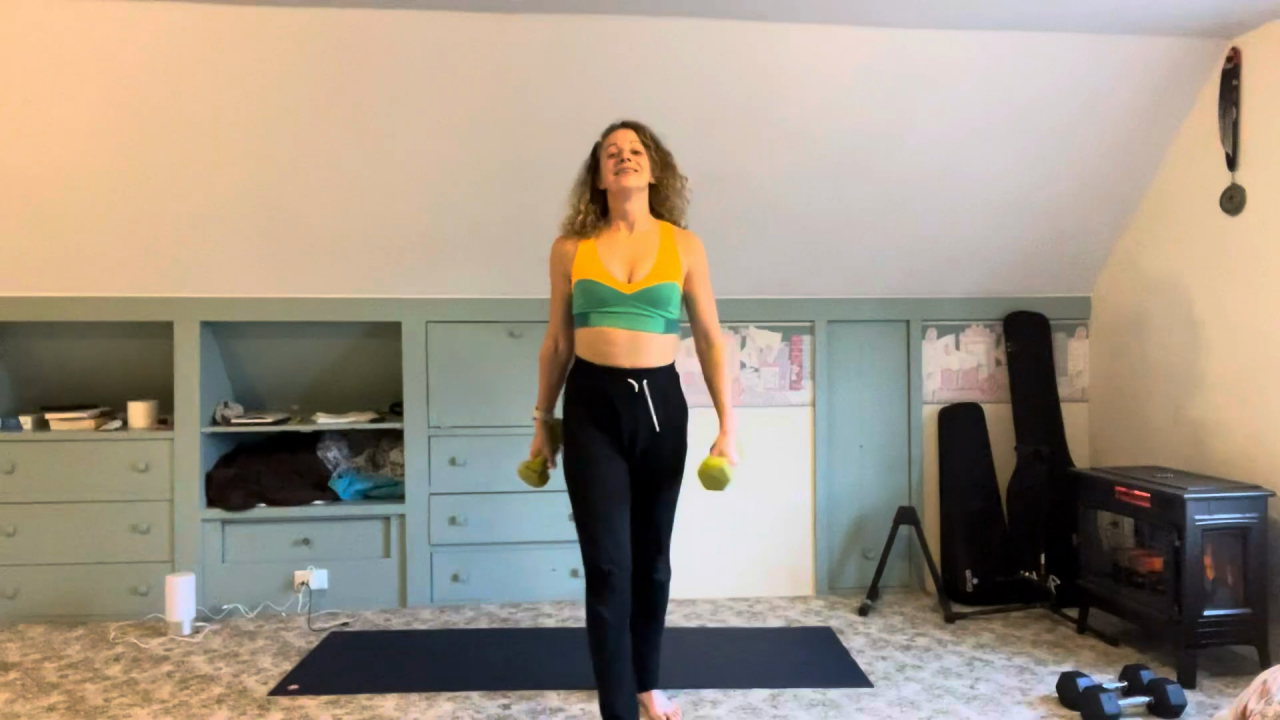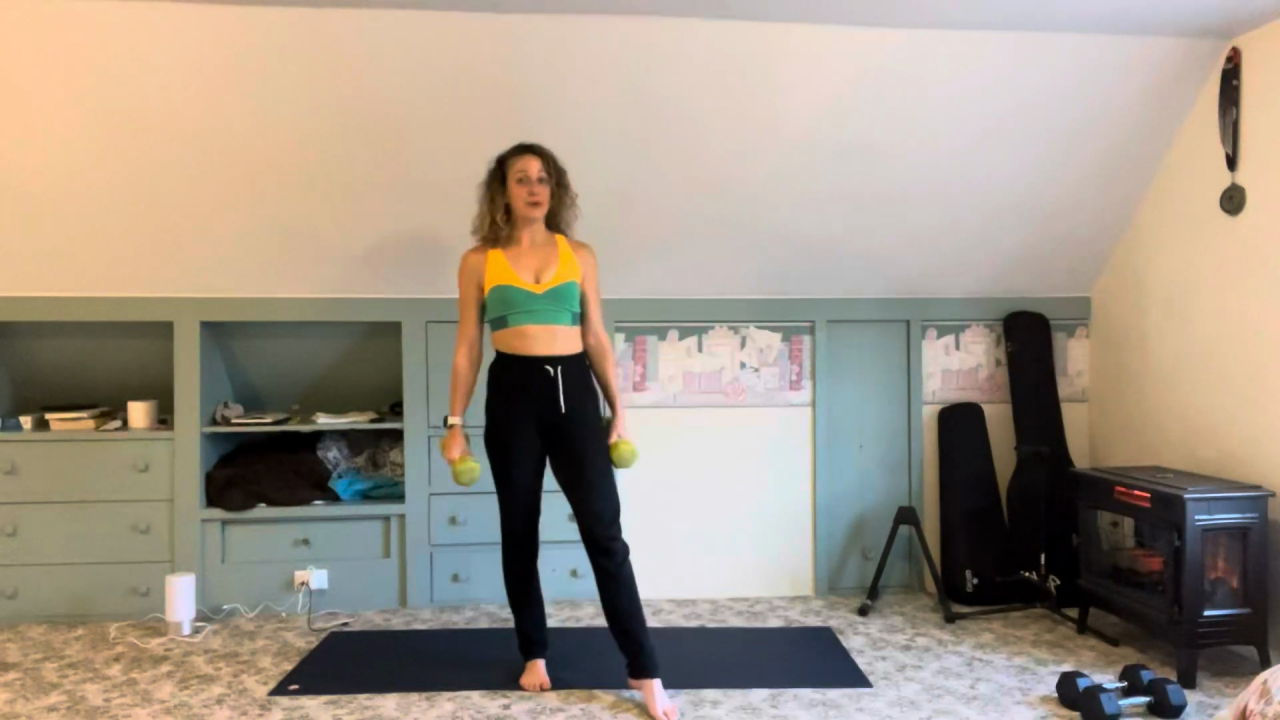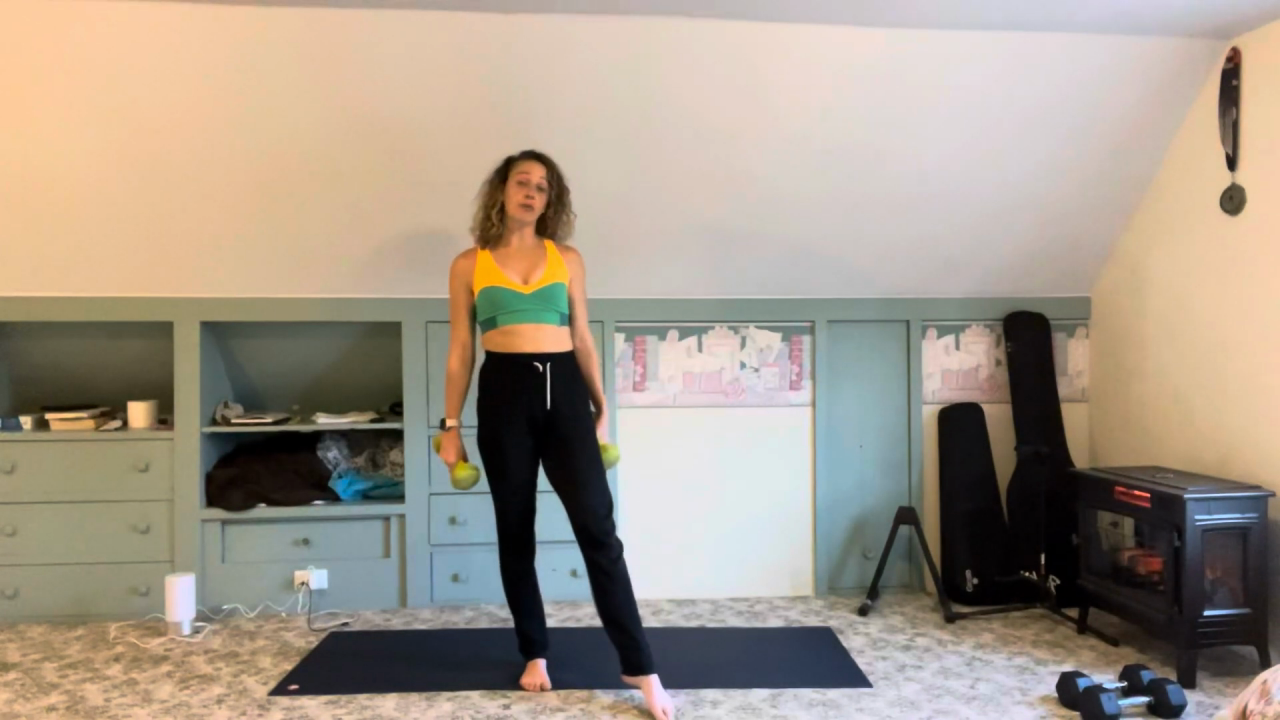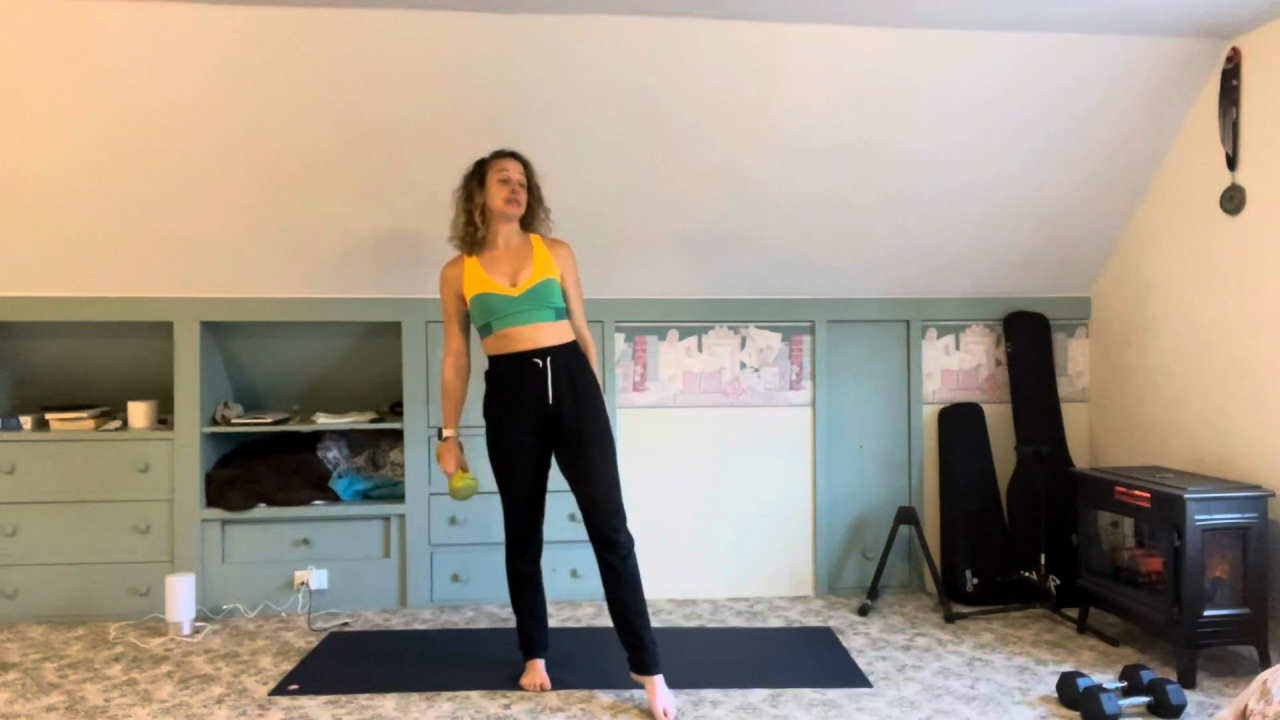
dt=1s
person 1, frame 1
left shoulder: (684, 246)
right shoulder: (570, 249)
left elbow: (710, 339)
right elbow: (556, 343)
left wrist: (727, 424)
right wrist: (542, 421)
left hip: (660, 403)
right hip: (591, 407)
left knee: (651, 564)
right knee: (607, 568)
person 1, frame 2
left shoulder: (580, 255)
right shoulder: (479, 260)
left elbow: (596, 338)
right elbow: (468, 347)
left wrist: (617, 409)
right wrist: (455, 423)
left hip: (574, 392)
right hip: (512, 394)
left knee: (604, 530)
right knee: (519, 531)
left ankle: (644, 670)
right ankle: (534, 653)
person 1, frame 3
left shoulder: (568, 259)
right shoulder: (469, 264)
left elbow: (583, 340)
right elbow: (461, 350)
left wrist: (602, 410)
right wrist: (451, 425)
left hip: (564, 391)
right hip: (503, 393)
left knee: (597, 527)
right knee: (515, 531)
left ankle: (640, 666)
right ankle: (534, 653)
person 1, frame 4
left shoulder: (556, 252)
right shoulder: (457, 272)
left elbow: (582, 332)
right elbow: (455, 359)
left wrist: (596, 399)
right wrist: (448, 435)
left hip: (571, 383)
right hip: (510, 395)
left knee: (609, 526)
right knee: (523, 532)
left ankle: (646, 665)
right ankle: (534, 654)
